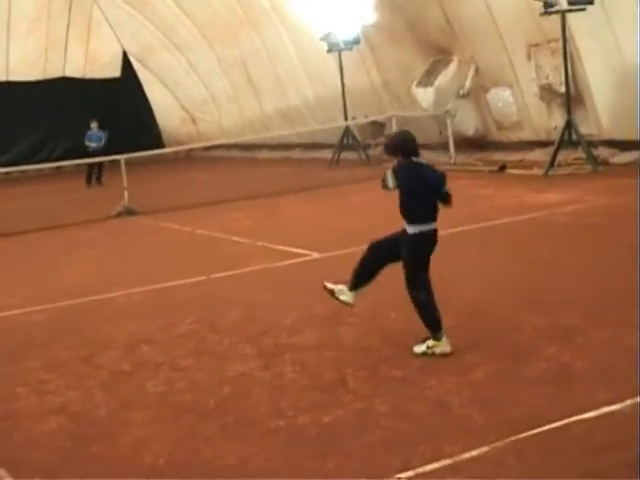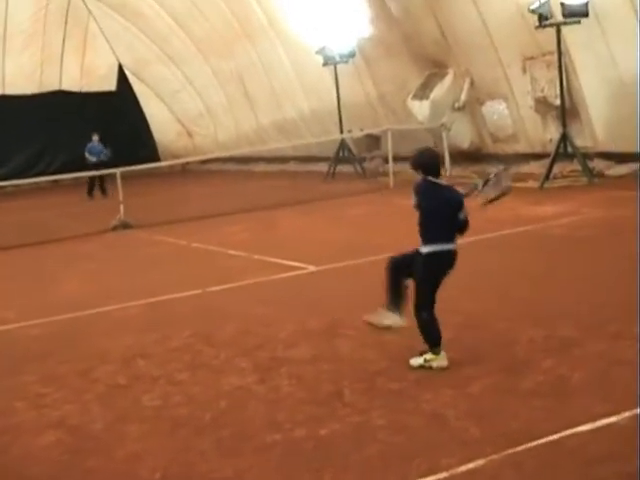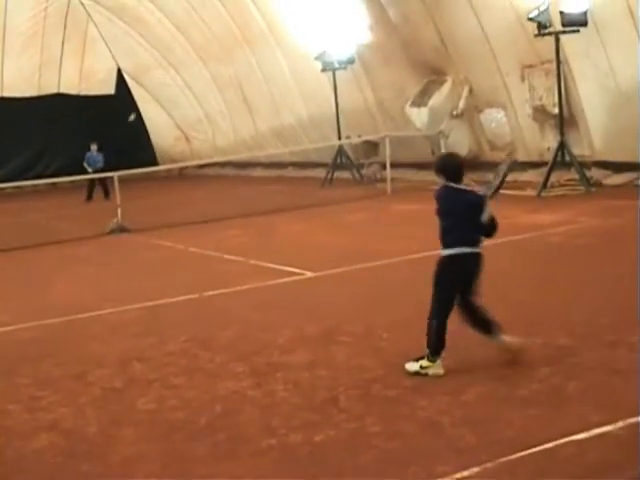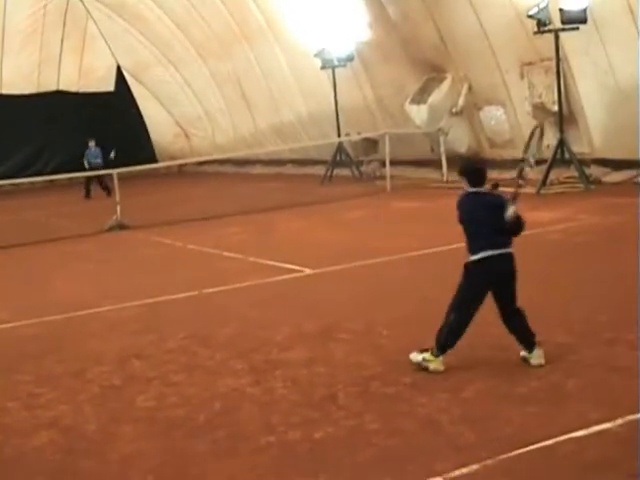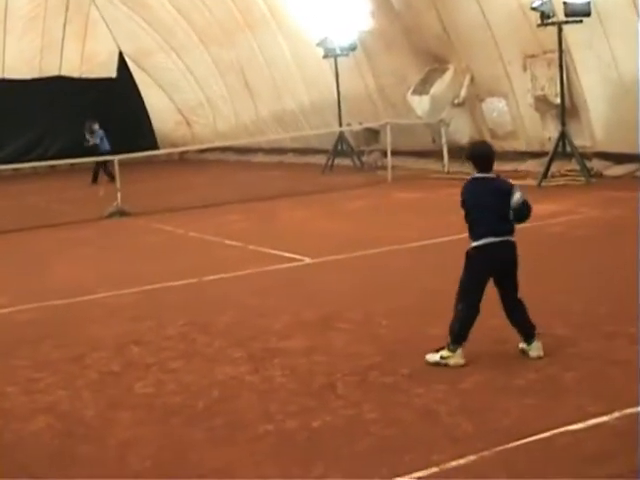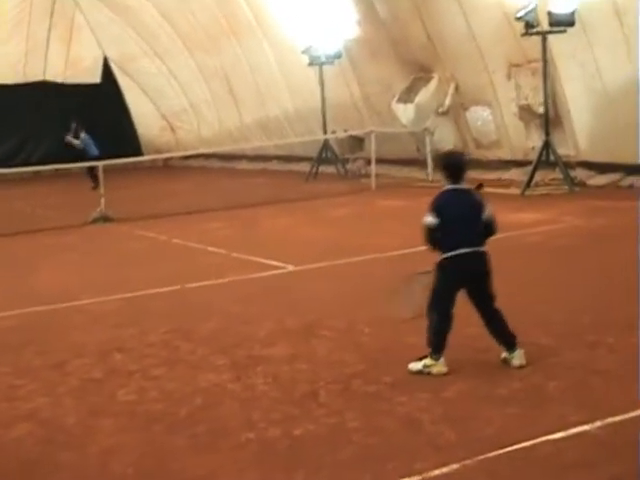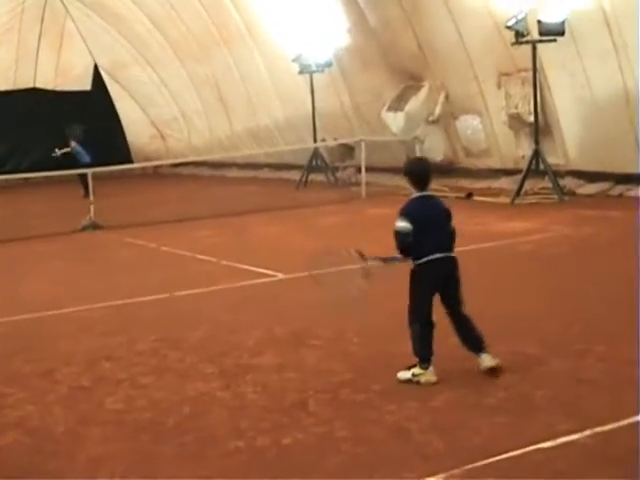
dt=0.2s
person 1, frame 1
left shoulder: (404, 169)
right shoulder: (435, 174)
left elbow: (387, 183)
right elbow: (446, 200)
left hip: (418, 235)
right hip: (416, 231)
left knee: (417, 286)
right knee: (376, 252)
left ankle: (438, 338)
right ankle: (350, 290)
person 1, frame 2
left shoulder: (422, 187)
right shoulder: (455, 196)
right elbow: (462, 228)
left hip: (432, 255)
right hip: (448, 253)
left knee: (423, 305)
right knee: (397, 265)
left ankle: (436, 353)
right ankle: (393, 313)
person 1, frame 3
left shoulder: (442, 194)
right shoulder: (476, 199)
right elbow: (489, 229)
left hip: (452, 259)
right hip: (473, 257)
left knee: (439, 309)
right knee: (467, 302)
left ankle: (433, 360)
right ankle: (499, 337)
person 1, frame 4
left shoulder: (463, 202)
right shoulder: (498, 200)
right elbow: (516, 227)
right wrist: (499, 228)
left hip: (480, 264)
right hip: (505, 260)
left knee: (459, 310)
right knee: (510, 309)
left ankle: (435, 355)
right ankle: (533, 350)
person 1, frame 5
left shoulder: (467, 189)
right shoulder: (505, 186)
right elbow: (523, 213)
right wrist: (505, 217)
left hip: (481, 250)
right hip: (507, 248)
left knee: (467, 301)
right knee: (511, 298)
left ankle: (454, 350)
right ankle: (532, 342)
person 1, frame 6
left shoulder: (439, 202)
right shoulder: (475, 199)
left elbow: (431, 238)
right elbow: (489, 229)
left hip: (452, 261)
right hip: (478, 258)
left knee: (439, 309)
right knee: (487, 307)
left ankle: (435, 359)
right ankle: (513, 351)
person 1, frame 7
left shoulder: (408, 210)
right shoulder: (441, 206)
left elbow: (403, 244)
right elbow: (451, 235)
left wrist: (412, 252)
left hip: (425, 268)
right hip: (449, 263)
left knee: (419, 317)
right knee: (457, 312)
left ankle: (424, 368)
right ankle: (484, 355)
